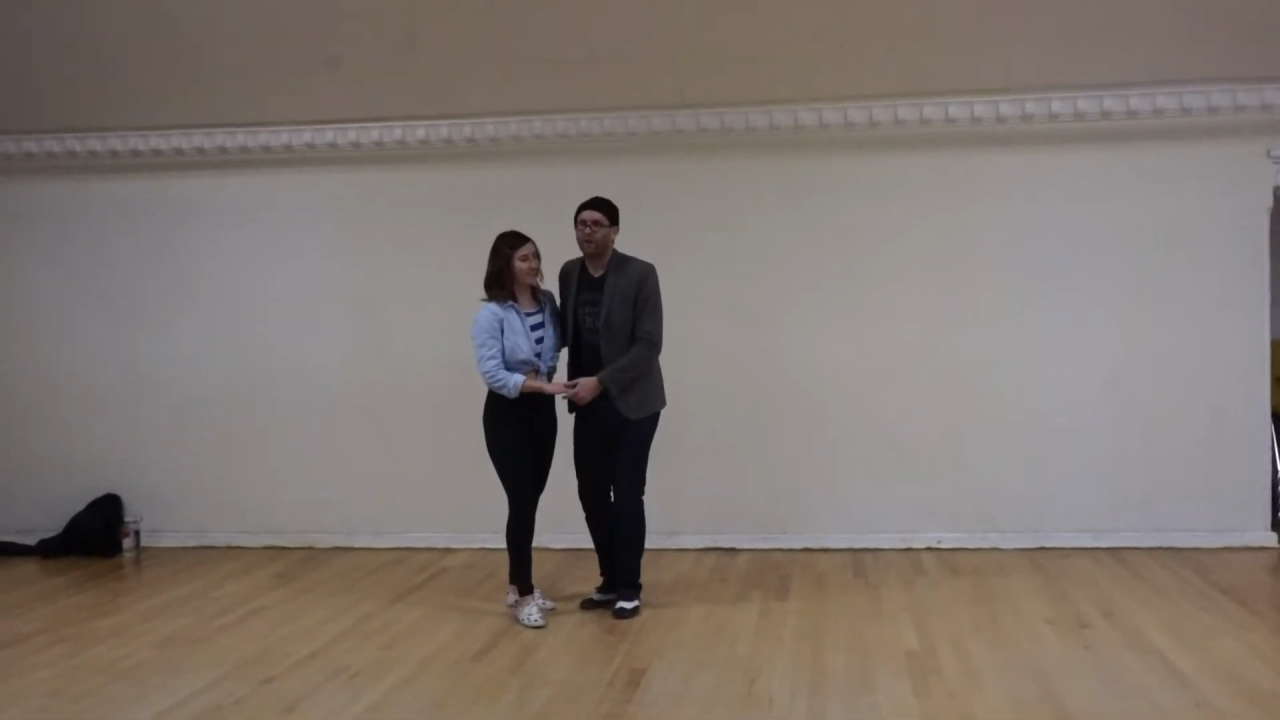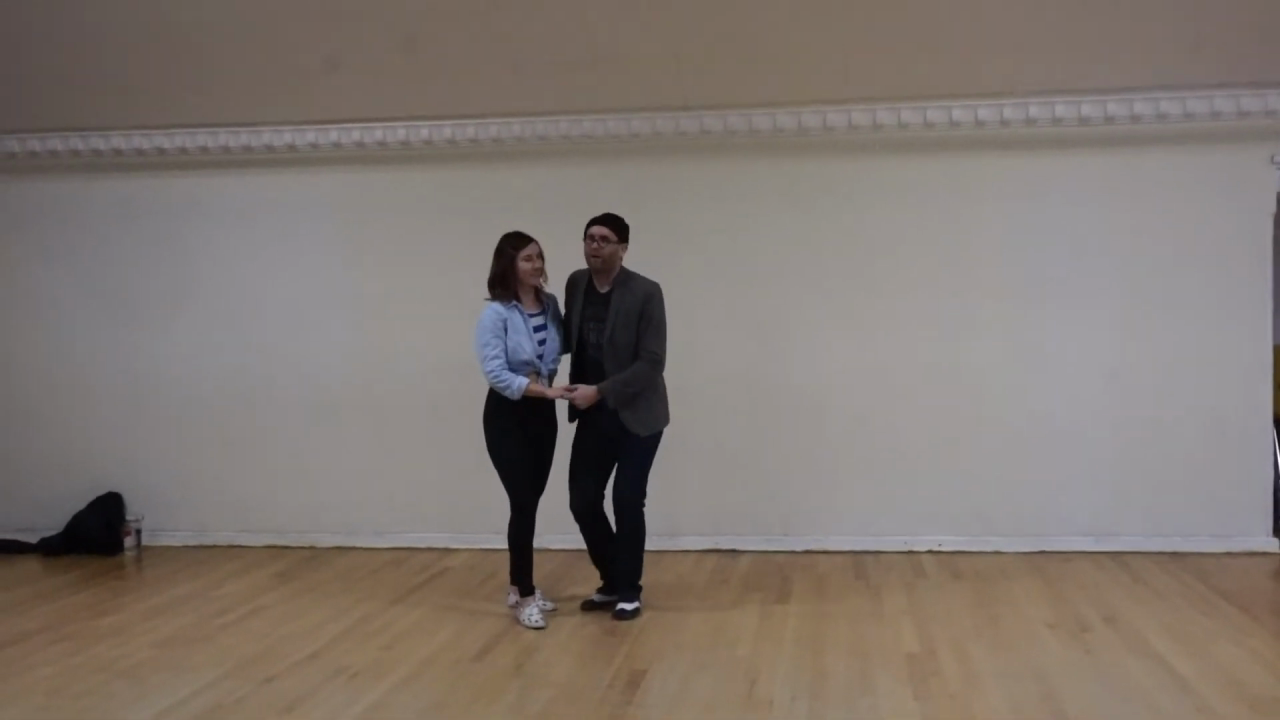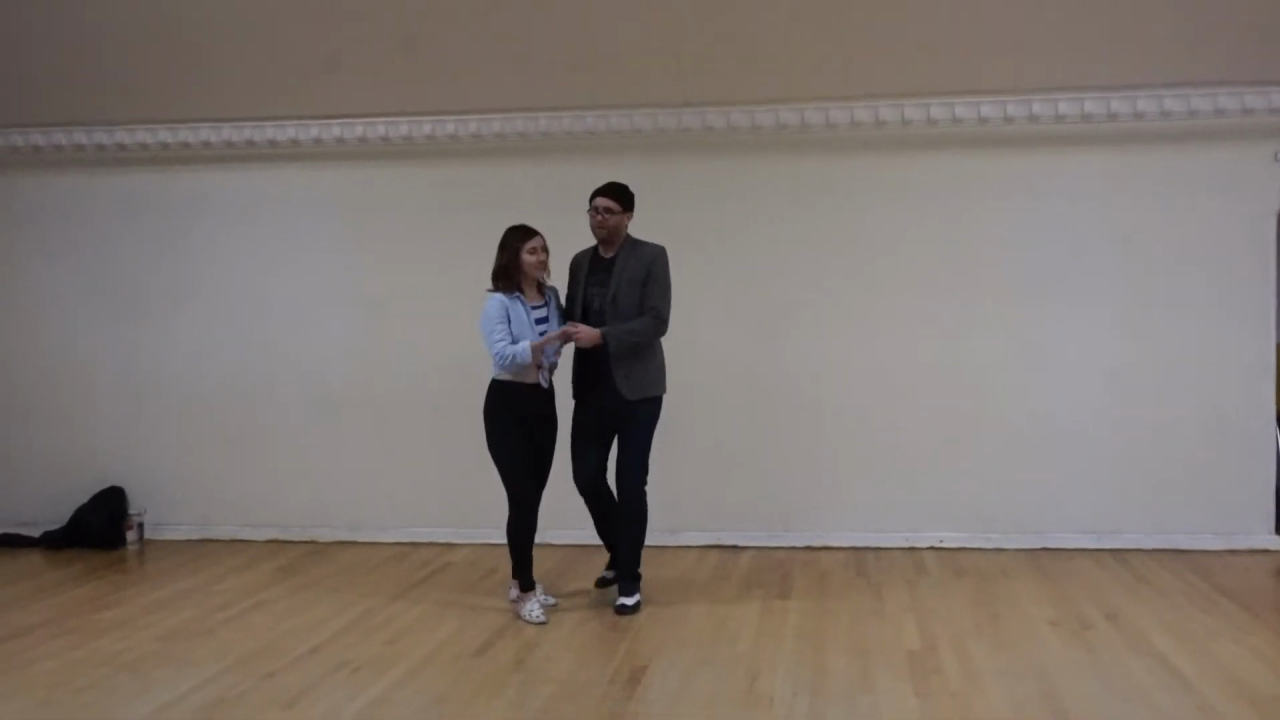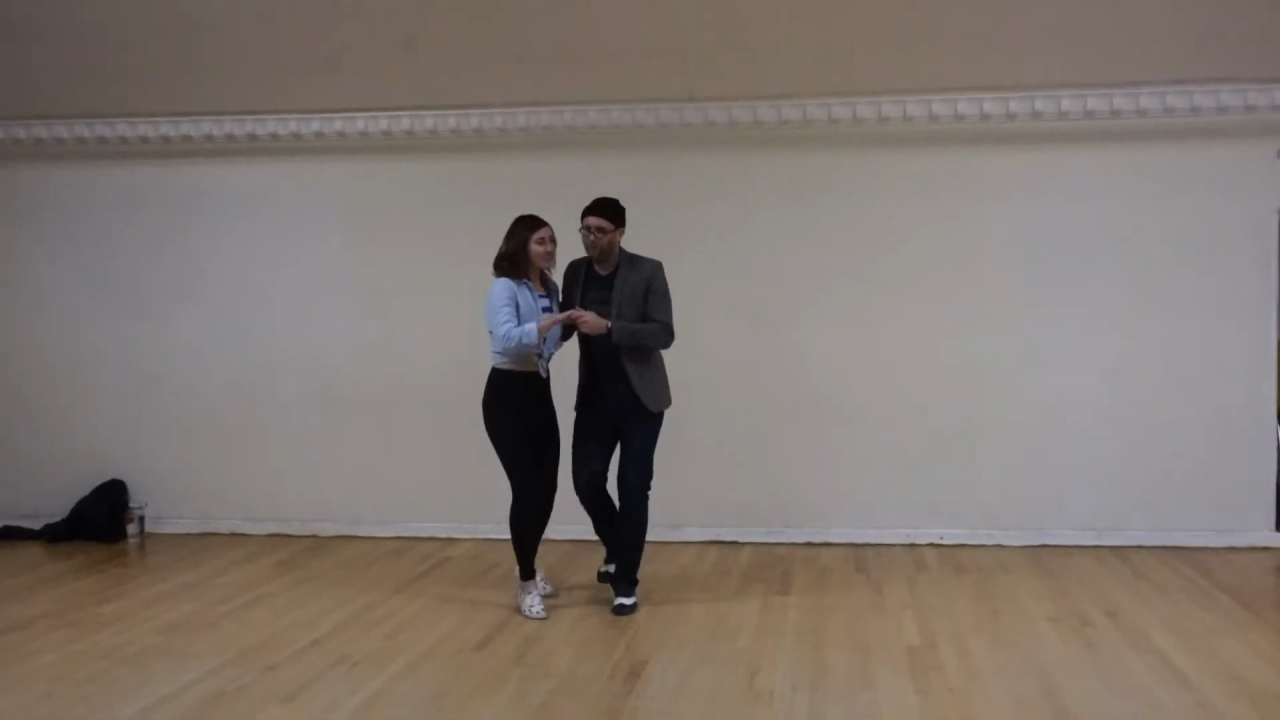
dt=0.2s
person 1, frame 1
left shoulder: (640, 275)
right shoulder: (569, 273)
left elbow: (649, 344)
left wrist: (601, 381)
left hip: (633, 404)
right hip: (590, 405)
left knee: (627, 495)
right knee: (591, 495)
left ankle: (628, 587)
right ankle: (610, 580)
person 1, frame 2
left shoulder: (645, 293)
right shoulder: (575, 284)
left elbow: (652, 363)
left wrist: (600, 391)
left hip: (637, 417)
right hip: (593, 416)
left knee: (627, 503)
right knee: (583, 502)
left ankle: (628, 590)
right ankle: (611, 582)
person 1, frame 3
left shoulder: (651, 257)
right shoulder: (581, 262)
left elbow: (657, 322)
left wrist: (602, 336)
left hip: (636, 389)
right hip: (592, 388)
left knee: (629, 483)
right knee: (586, 476)
left ankle: (629, 580)
right ankle: (617, 557)
person 1, frame 4
left shoulder: (648, 272)
right shoulder: (575, 272)
left elbow: (664, 334)
right elbow: (565, 326)
left wrist: (608, 327)
left hip: (639, 398)
right hip: (594, 397)
left knee: (633, 489)
right knee: (586, 482)
left ankle: (626, 582)
right ankle: (615, 548)
person 2, frame 1
left shoulder: (547, 302)
right shoulder: (491, 315)
right elbow: (492, 374)
right wrist: (543, 385)
left hip: (542, 412)
right hip: (507, 415)
left knee: (531, 501)
right knee: (522, 502)
left ankle: (519, 586)
right ankle: (523, 595)
person 2, frame 2
left shoulder: (550, 304)
right shoulder: (495, 314)
right elbow: (495, 374)
right wrist: (545, 390)
left hip: (542, 413)
right hip: (507, 415)
left knee: (531, 502)
right knee: (523, 502)
left ankle: (519, 587)
right ankle: (525, 596)
person 2, frame 3
left shoulder: (552, 297)
right shoulder: (498, 304)
right elbow: (503, 355)
right wrist: (549, 338)
left hip: (542, 402)
right hip: (507, 405)
left knee: (533, 498)
right knee: (521, 497)
left ankle: (520, 582)
right ankle: (526, 592)
person 2, frame 4
left shoulder: (551, 288)
right shoulder: (504, 289)
right elbow: (508, 340)
right wrist: (556, 319)
left hip: (540, 392)
right hip: (507, 394)
left knee: (546, 487)
right knee: (525, 487)
left ankle: (530, 569)
right ankle: (526, 583)
